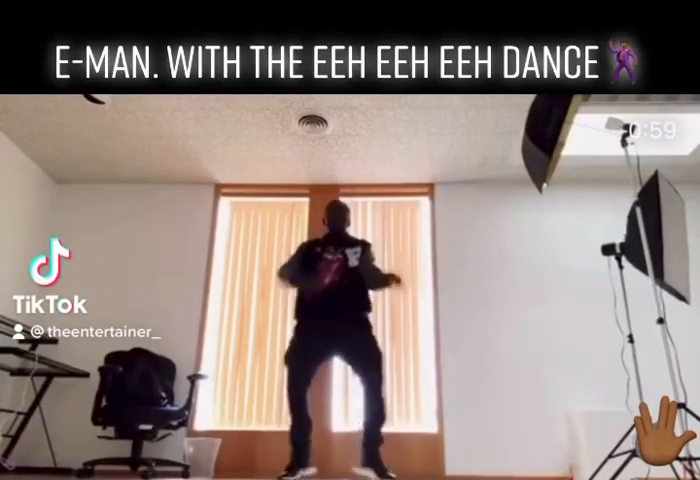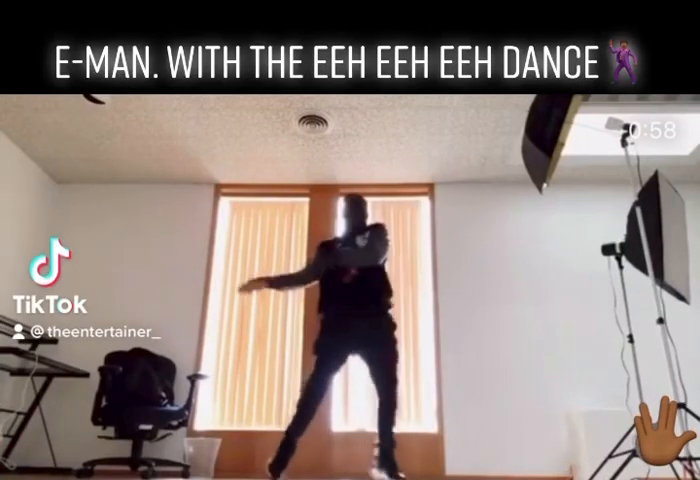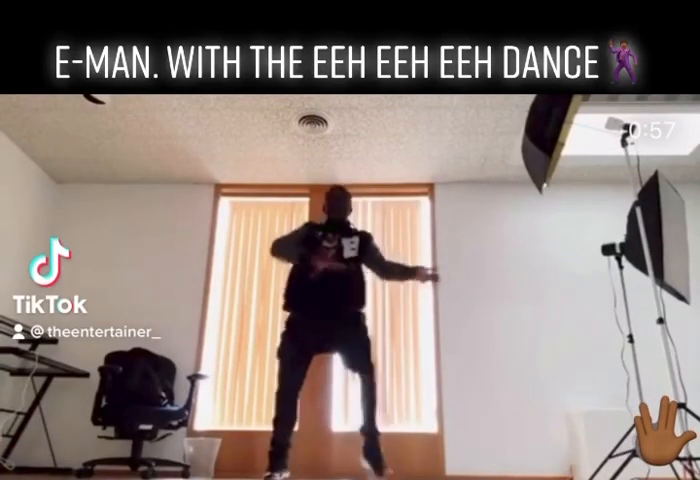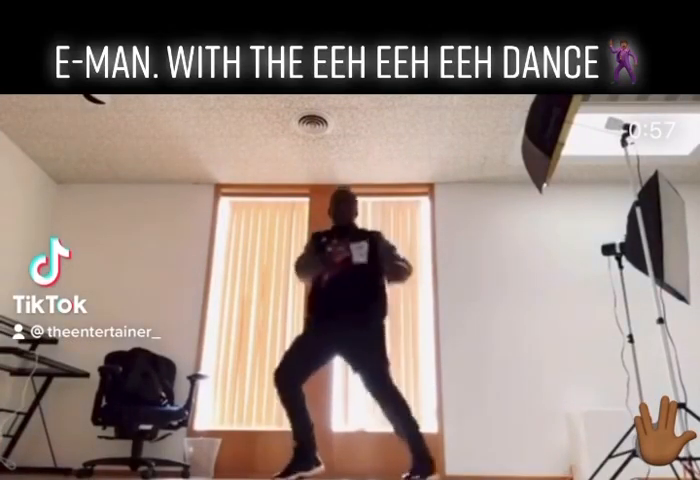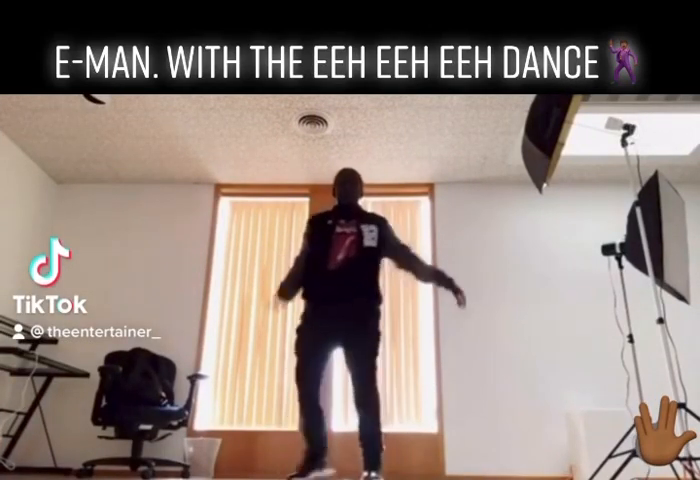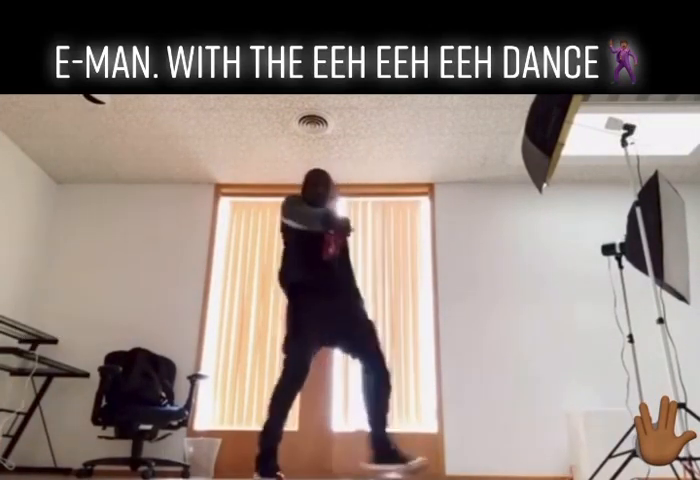
dt=0.7s
person 1, frame 1
left shoulder: (360, 248)
right shoulder: (310, 249)
left elbow: (372, 278)
right elbow: (285, 273)
left wrist: (387, 278)
right wrist: (303, 281)
left hip: (352, 325)
right hip: (315, 326)
left knee: (372, 380)
right knee: (297, 383)
left ankle: (371, 454)
right ankle: (300, 457)
person 1, frame 2
left shoulder: (376, 233)
right shoulder: (328, 246)
left elbow: (373, 255)
right elbow: (306, 276)
left wrist: (334, 257)
right wrist: (269, 282)
left hip: (373, 319)
right hip: (338, 319)
left knee: (387, 383)
right knee: (320, 380)
right ankle: (287, 447)
person 1, frame 3
left shoulder: (361, 239)
right shoulder: (309, 231)
left elbow: (383, 268)
right elbow: (278, 248)
left wrist: (413, 272)
right wrist: (313, 257)
left hip: (344, 315)
right hip: (304, 316)
left knee: (364, 369)
right knee: (289, 381)
left ankle: (371, 444)
person 1, frame 4
left shoulder: (373, 240)
right shoulder: (317, 241)
left elbow: (401, 268)
right elbow: (302, 271)
left wrist: (397, 269)
right wrist: (325, 261)
left hip: (361, 325)
right hip: (321, 326)
left knee: (380, 386)
right knee: (286, 377)
right ankle: (306, 455)
person 1, frame 5
left shoulder: (377, 224)
right shoulder: (318, 223)
left elbow: (404, 256)
right elbow: (303, 264)
left wrist: (445, 280)
right wrist: (287, 289)
left hip: (361, 311)
right hip: (320, 311)
left knee: (365, 382)
right knee: (307, 377)
right ankle: (315, 453)
person 1, frame 6
left shoulder: (333, 225)
right shoulder: (294, 207)
right elbow: (307, 217)
right wrist: (333, 221)
left hip: (341, 304)
right hip: (307, 302)
left knee: (375, 366)
right knee: (294, 376)
left ankle: (382, 448)
